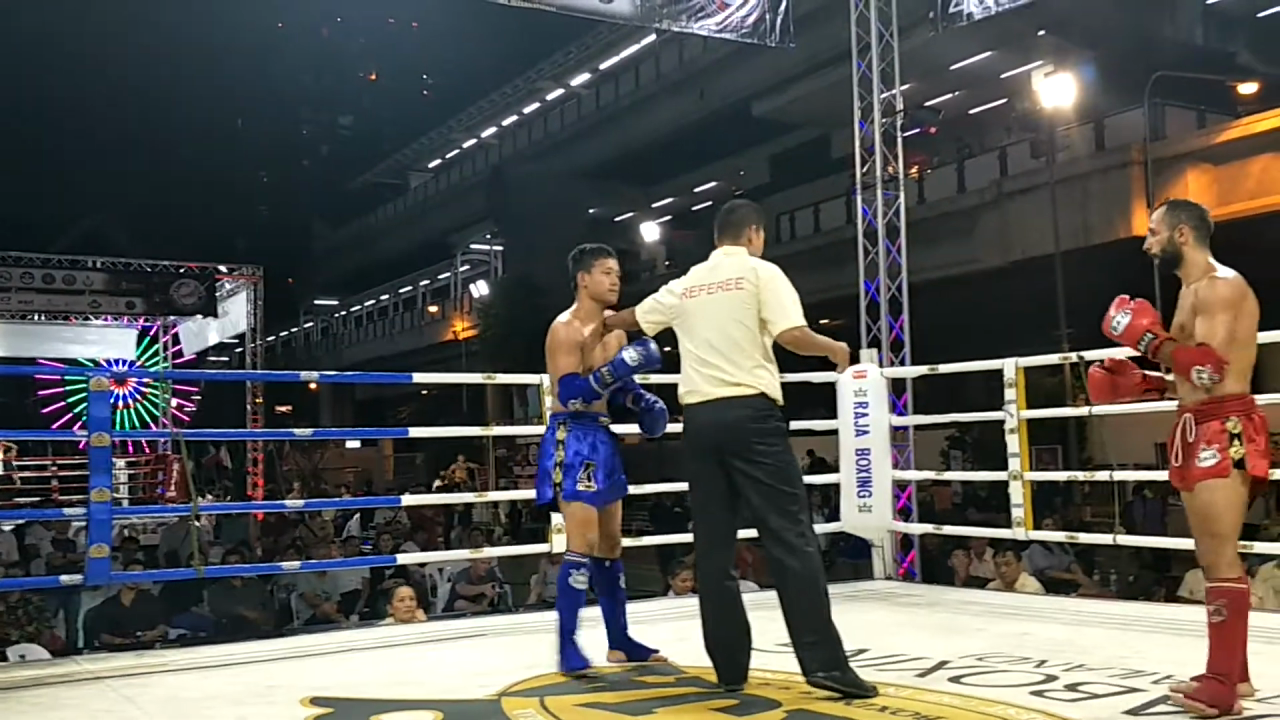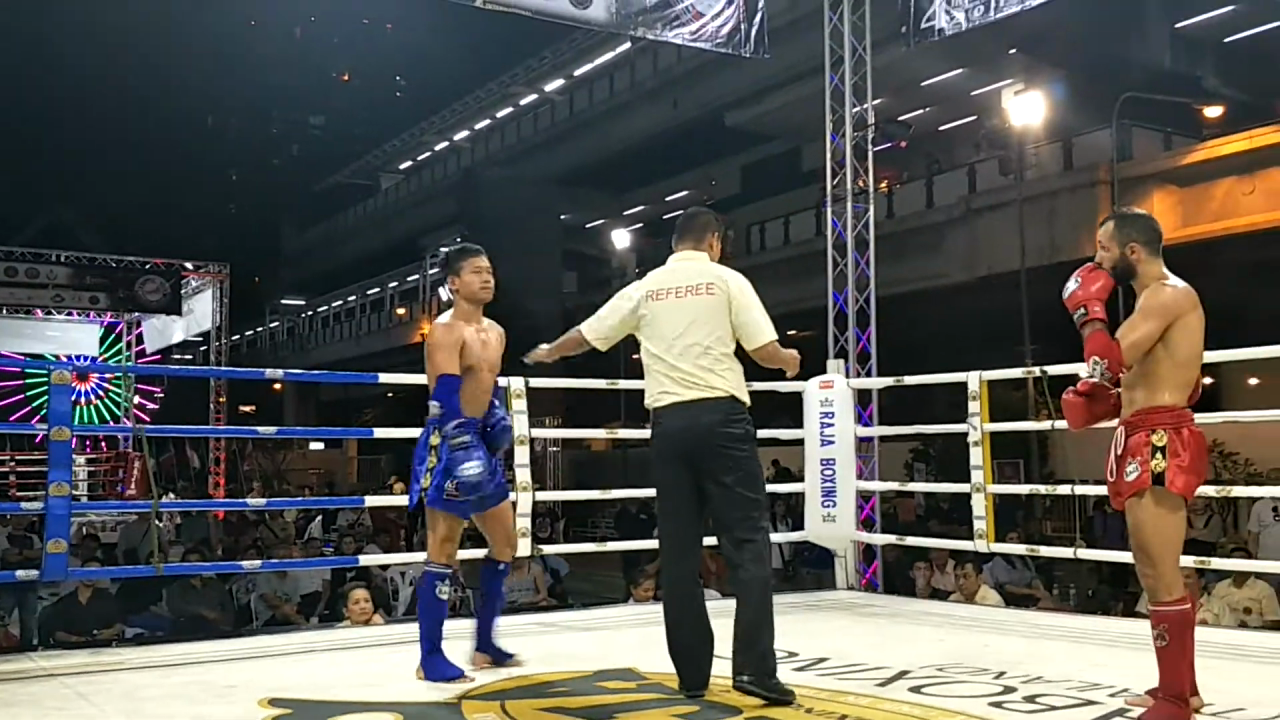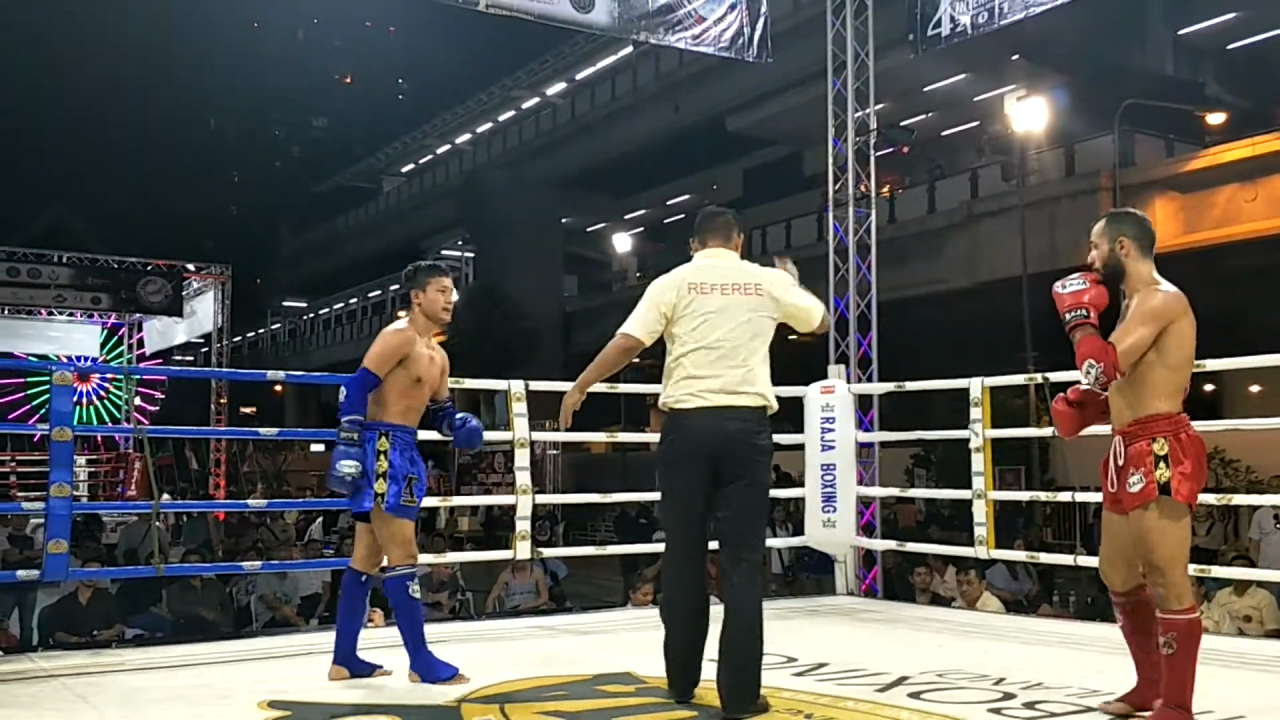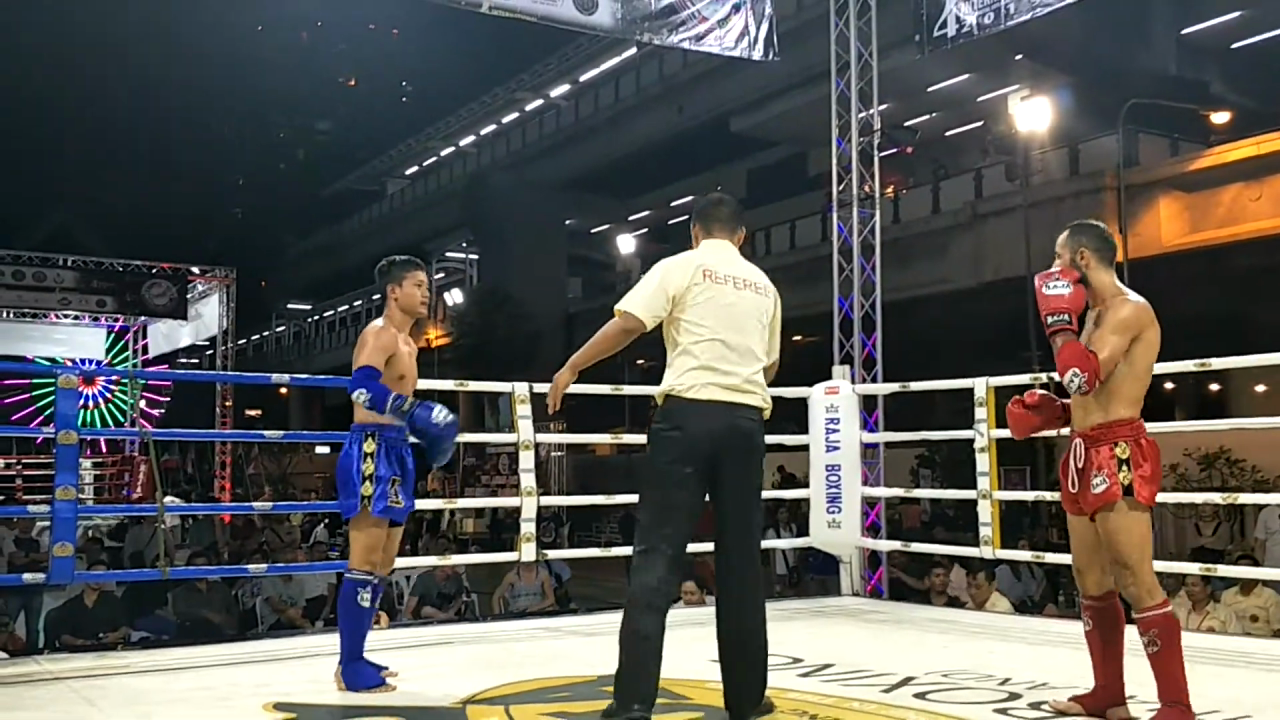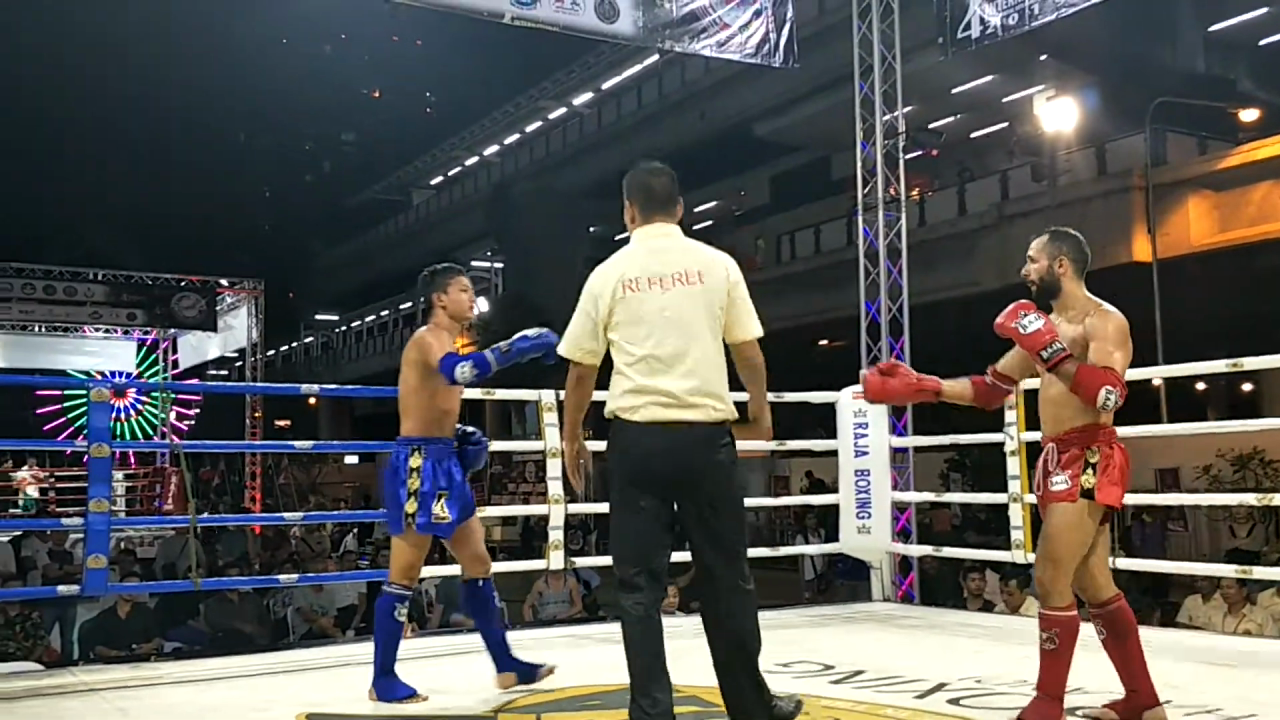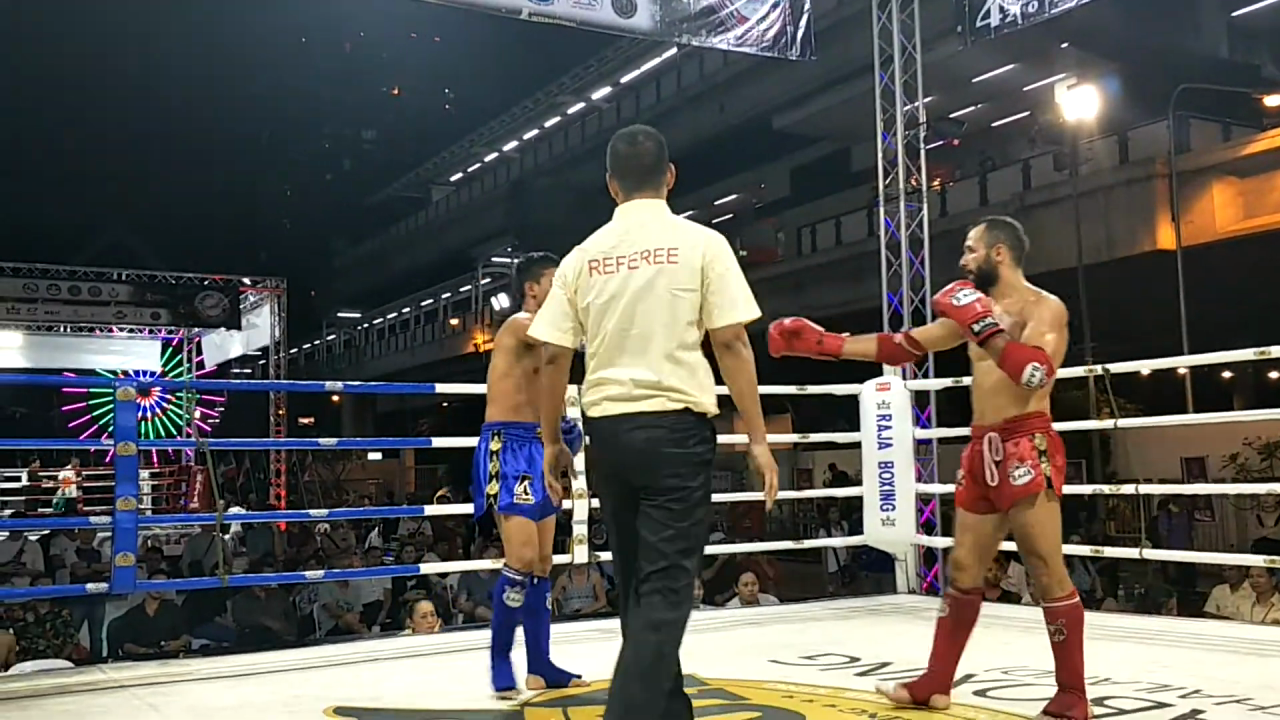
dt=0.5s
person 1, frame 1
left shoulder: (685, 286)
right shoulder: (761, 272)
left elbow: (637, 315)
right elbow: (792, 334)
left wrist: (605, 322)
right wrist: (834, 349)
left hip: (700, 419)
right hip: (750, 413)
left knee: (714, 547)
right knee: (790, 537)
left ankle: (730, 667)
right ankle: (824, 661)
person 1, frame 2
left shoulder: (643, 290)
right shoulder: (727, 280)
left elbow: (585, 336)
right elbow: (764, 351)
left wrist: (547, 353)
right wrist: (790, 359)
left hip: (669, 423)
right hip: (721, 417)
left knee: (678, 551)
right knee: (747, 541)
left ankle: (692, 673)
right ankle: (755, 666)
person 1, frame 3
left shoulder: (674, 282)
right shoulder: (768, 282)
left elbow: (628, 343)
right elbow: (819, 319)
left wrist: (581, 385)
left hip: (688, 423)
right hip: (746, 424)
left knee: (683, 552)
right knee: (742, 558)
person 1, frame 4
left shoulder: (681, 266)
right shoulder: (763, 284)
left elbow: (629, 322)
left wrist: (572, 367)
left hip: (687, 415)
right hip: (745, 420)
left knee: (659, 552)
right knee: (740, 560)
person 1, frame 5
left shoulder: (608, 274)
right shoulder: (717, 265)
left elbow: (581, 369)
right elbow: (749, 356)
left wrist: (571, 438)
right wrist: (762, 419)
left hip: (636, 438)
right hip: (704, 435)
left knee: (638, 584)
right knee: (724, 575)
person 1, frame 6
left shoulder: (582, 257)
right shoulder: (702, 243)
left elbow: (554, 357)
right elbow: (731, 343)
left wrist: (551, 441)
right wrist: (757, 436)
left hip: (608, 432)
right hip: (676, 430)
left knee: (637, 584)
right knee: (663, 588)
person 2, frame 1
left shoulder: (1220, 286)
right shoulder: (1191, 291)
left elbow: (1207, 367)
left wrist: (1147, 335)
right wrist: (1140, 381)
left hip: (1225, 431)
right hip: (1198, 432)
left knee: (1216, 555)
right knee: (1217, 555)
right ankle: (1233, 671)
person 2, frame 2
left shoulder: (1166, 294)
right shoulder: (1158, 298)
left elbow: (1108, 363)
left wrist: (1086, 307)
right wrist: (1113, 402)
left hip: (1159, 445)
right hip: (1144, 445)
left knee: (1160, 576)
right knee: (1158, 572)
person 2, frame 3
left shoulder: (1158, 299)
right shoulder: (1138, 302)
left elbow: (1099, 368)
left wrist: (1076, 313)
right wrist: (1098, 407)
left hip: (1158, 454)
right hip: (1130, 455)
left knee: (1167, 584)
right knee: (1117, 574)
person 2, frame 4
left shoulder: (1127, 308)
right shoulder: (1097, 313)
left elbow: (1079, 377)
left wrist: (1056, 316)
right wrist: (1058, 412)
left hip: (1118, 457)
right hip: (1086, 457)
left knee: (1136, 583)
right knee: (1091, 581)
person 2, frame 5
left shoulder: (1105, 320)
right shoulder: (1044, 325)
left elbow: (1108, 395)
right elbow: (991, 388)
left wrist: (1049, 348)
right wrist: (921, 387)
left hip: (1089, 463)
right hip: (1058, 464)
left knee: (1052, 580)
right knee: (1095, 587)
person 2, frame 6
left shoulder: (1044, 307)
right shoulder: (974, 311)
left elbow: (1036, 375)
right elbow: (901, 346)
left wrist: (984, 325)
right wrist: (826, 344)
left hip: (1028, 450)
right hip: (983, 452)
left knee: (1047, 573)
right knee: (964, 571)
person 3, frame 1
left shoulder: (615, 329)
right shoulder: (566, 329)
right elbow: (571, 395)
left wrist: (645, 402)
right wrist: (618, 368)
left hip: (601, 438)
right hip: (570, 440)
left knee: (610, 545)
right knee: (583, 545)
left ankle: (621, 642)
right ankle: (567, 644)
person 3, frame 2
left shoulder: (495, 332)
right shoulder: (447, 330)
right elbow: (445, 397)
left wrist: (498, 419)
right wrist: (463, 453)
left hip: (478, 448)
right hip: (448, 447)
left knee: (504, 546)
right knee: (443, 554)
left ankle: (485, 644)
right ankle: (431, 657)
person 3, frame 3
left shoulder: (438, 356)
right shoulder: (398, 337)
left elbow: (439, 410)
right elbow: (356, 388)
left wrist: (462, 426)
right wrist: (347, 448)
left hip: (402, 451)
right hip: (381, 449)
left knee: (365, 560)
right knee: (403, 558)
left ankle: (344, 658)
right ankle: (420, 660)
person 3, frame 4
left shoulder: (408, 342)
right shoulder: (379, 333)
right elbow: (361, 387)
left wrist: (424, 424)
right wrist: (417, 412)
left hip: (394, 453)
right hip: (370, 451)
left knee: (382, 566)
right knee: (366, 564)
left ankle: (353, 657)
right ankle: (351, 666)
person 3, frame 5
left shoulder: (448, 347)
right shoulder: (427, 337)
right elbow: (459, 371)
left wrist: (465, 438)
right wrist: (519, 346)
left hip: (447, 464)
right hip: (419, 464)
left knee: (479, 568)
right knee: (404, 575)
left ankle: (506, 665)
right ankle: (383, 678)
person 3, frame 6
left shoulder: (543, 336)
right shoulder: (520, 325)
left wrist: (560, 426)
left hip: (535, 450)
right hip: (505, 449)
left knee: (542, 564)
right knee: (522, 558)
left ankle: (540, 666)
right ankle: (499, 658)
